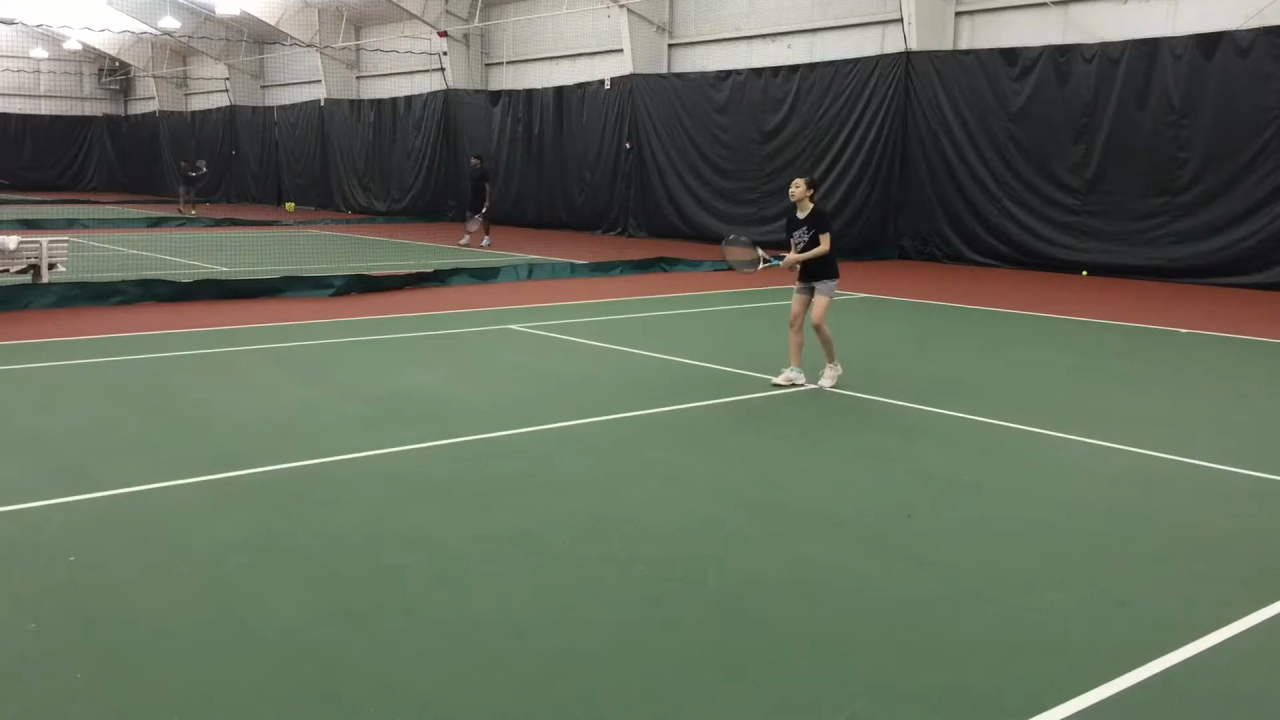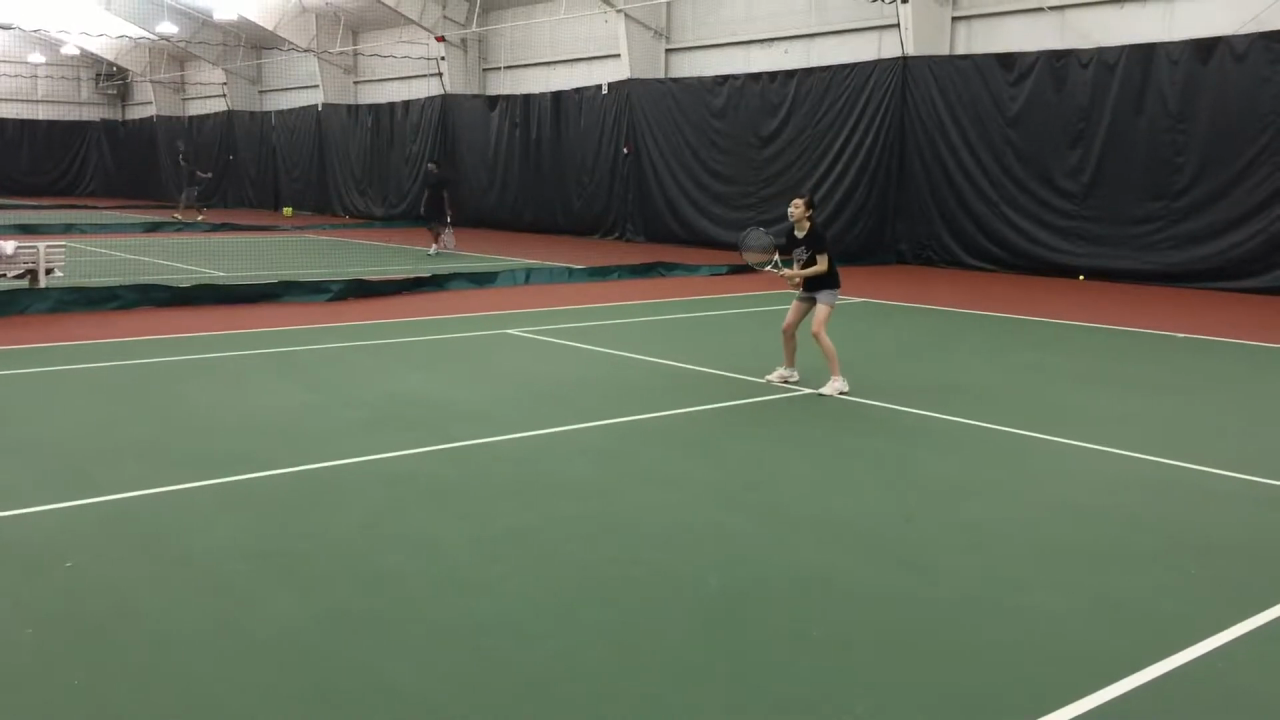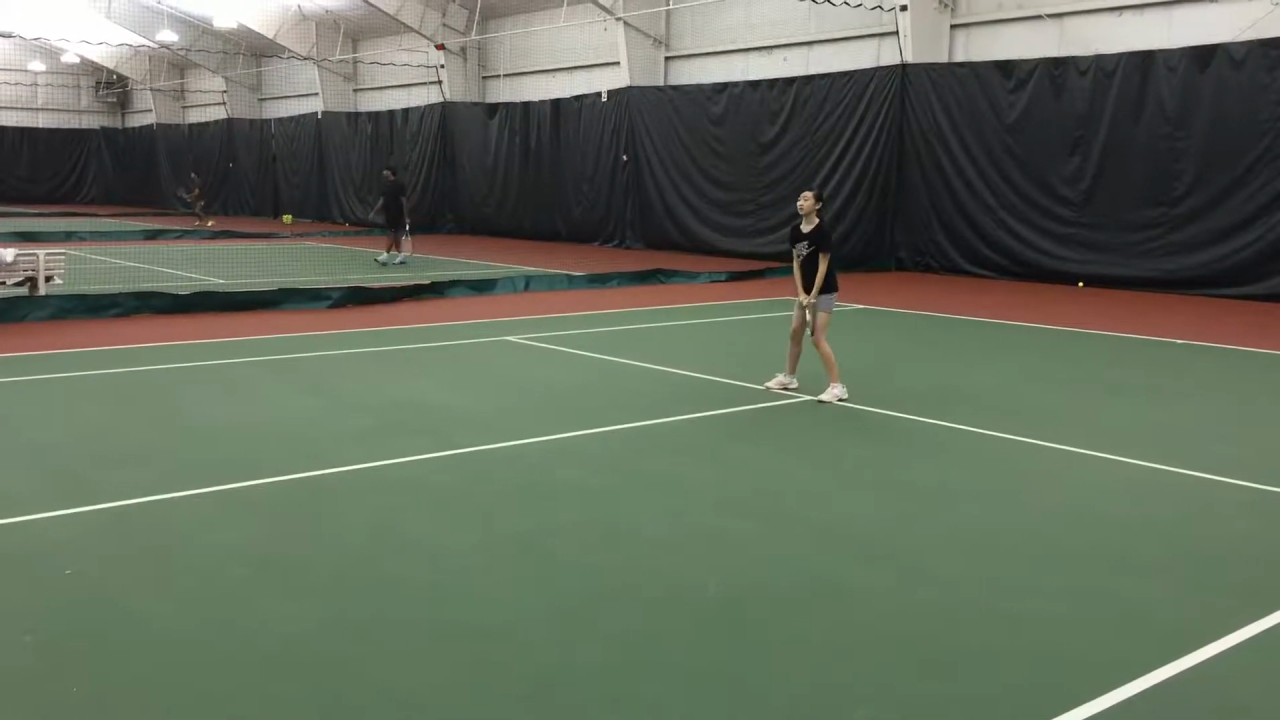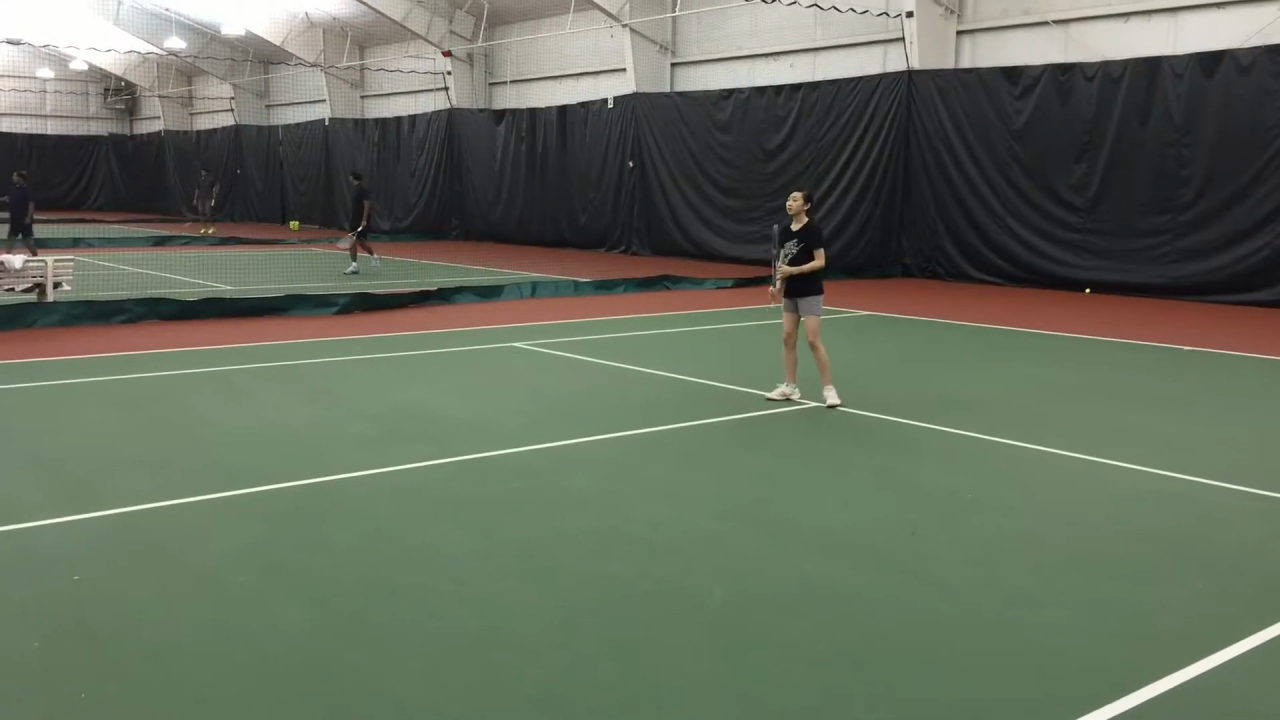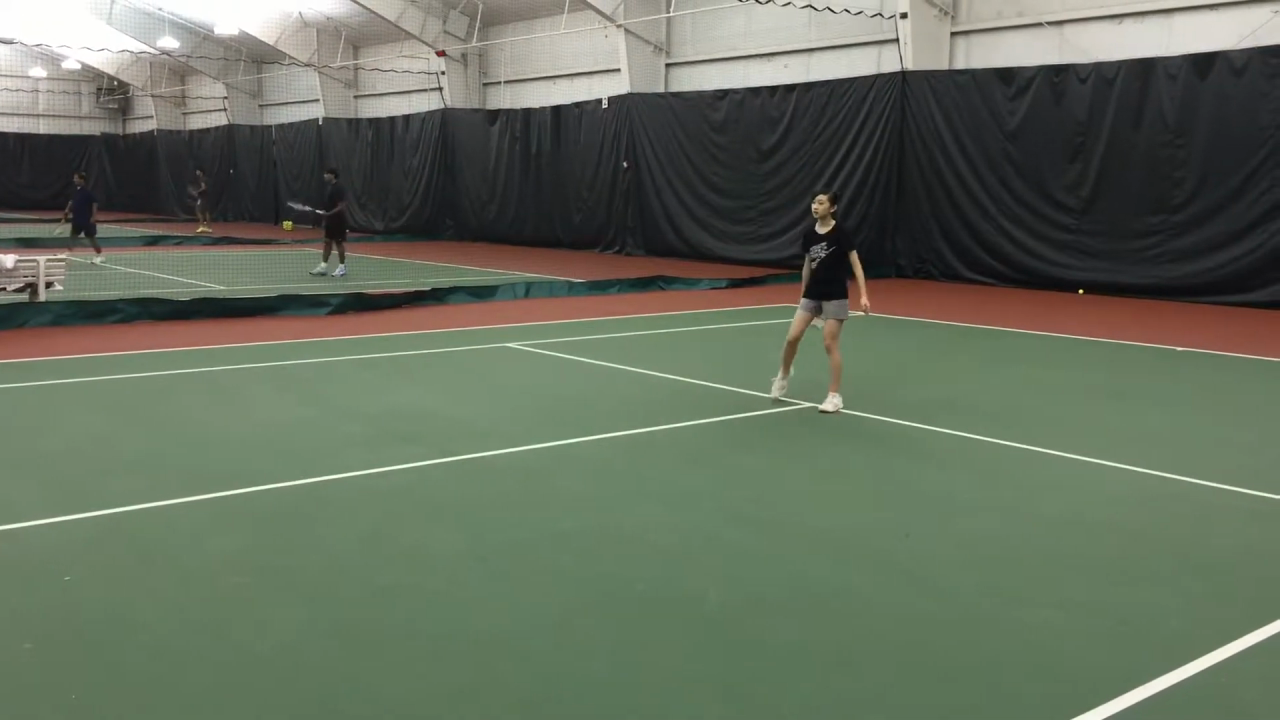
dt=1s
person 1, frame 1
left shoulder: (819, 215)
right shoulder: (791, 219)
left elbow: (825, 247)
left wrist: (798, 257)
right wrist: (790, 261)
left hip: (826, 276)
right hip: (805, 277)
left knee: (817, 322)
right knee: (794, 322)
left ankle: (832, 365)
right ankle: (795, 371)
person 1, frame 2
left shoulder: (816, 233)
right shoulder: (791, 235)
left elbow: (822, 267)
left wrist: (795, 274)
right wrist: (795, 278)
left hip: (827, 286)
right hip: (808, 287)
left knee: (817, 330)
right knee: (787, 327)
left ankle: (838, 380)
right ankle: (789, 370)
person 1, frame 3
left shoulder: (822, 231)
right shoulder: (795, 230)
left elbow: (823, 267)
right elbow: (796, 263)
left wrist: (813, 296)
right wrist: (801, 293)
left hip: (824, 291)
right hip: (806, 290)
left knee: (818, 338)
right knee: (795, 333)
left ankle: (837, 387)
right ankle: (789, 377)
person 1, frame 4
left shoulder: (812, 229)
right shoulder: (785, 231)
left elbow: (820, 262)
left wrist: (793, 270)
right wrist: (777, 284)
left hip: (810, 292)
right hip: (791, 292)
left knee: (813, 341)
right knee: (788, 338)
left ankle: (829, 389)
right ankle: (790, 387)
person 1, frame 5
left shoulder: (841, 232)
right shoulder: (809, 234)
left elbow: (855, 264)
left wrist: (863, 295)
right wrist: (803, 290)
left hip: (835, 296)
right hip: (812, 294)
left knee: (830, 344)
right knee: (792, 337)
left ankle: (834, 395)
right ankle: (784, 374)
